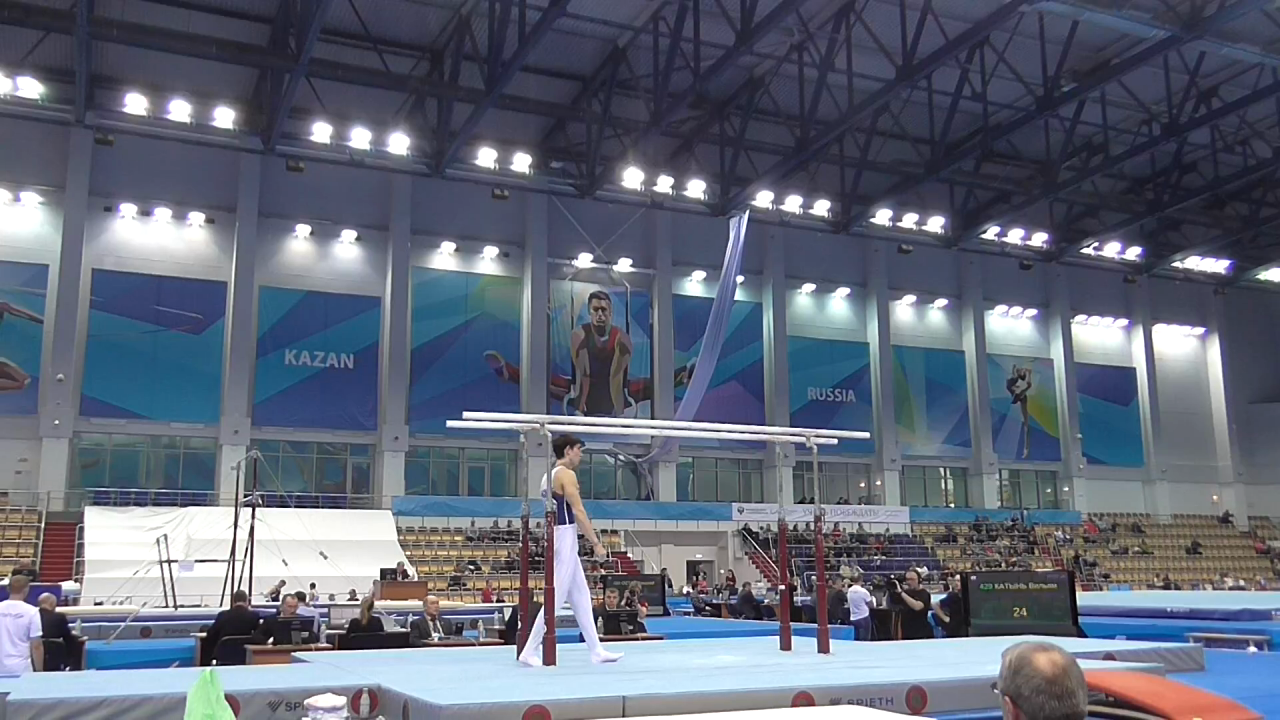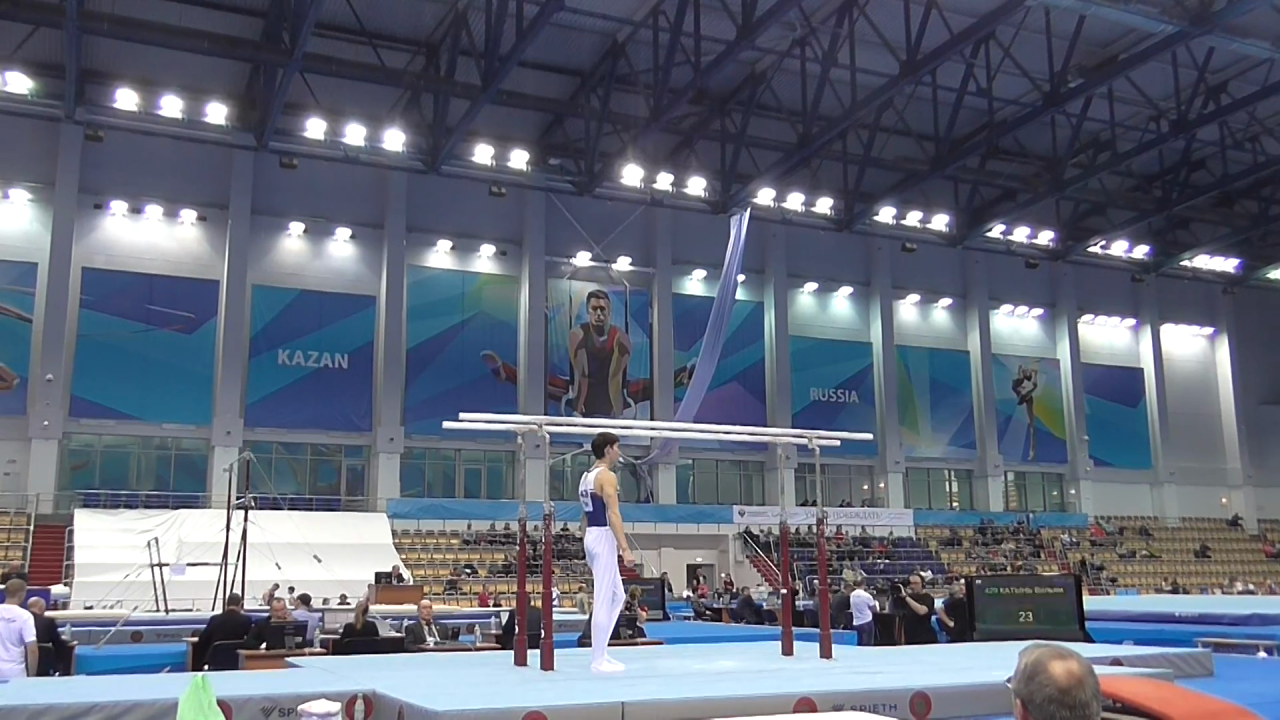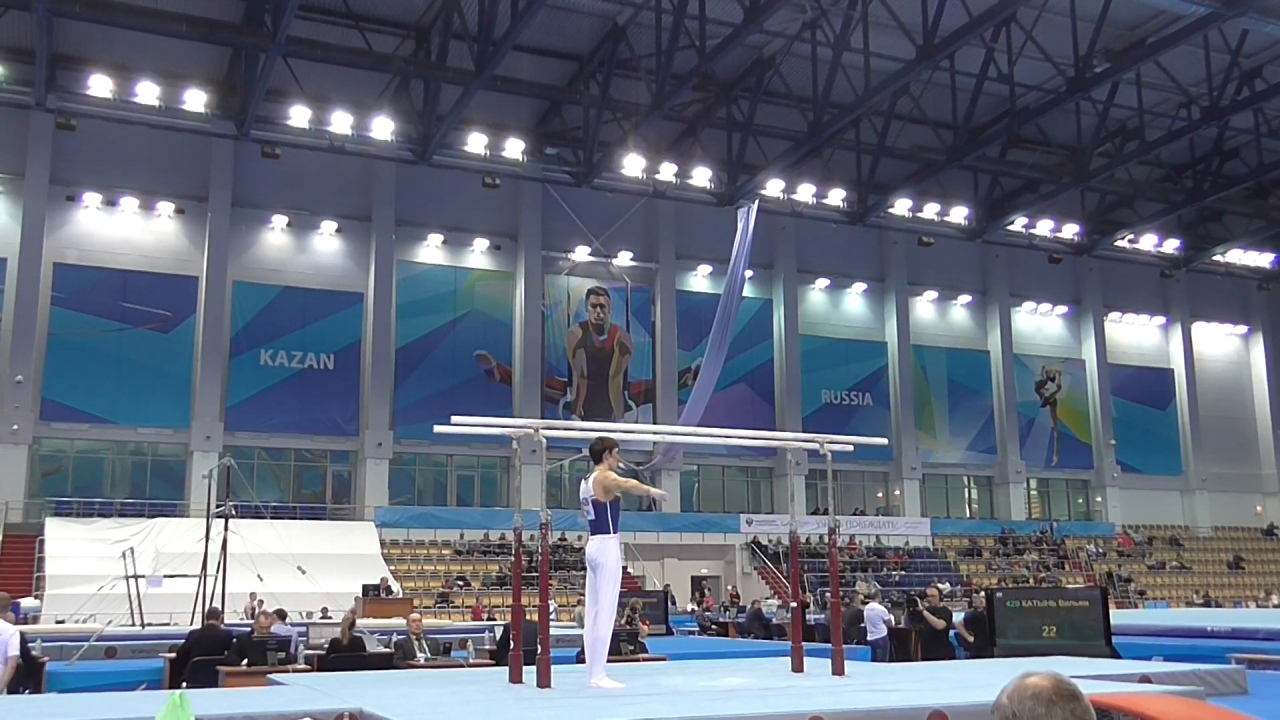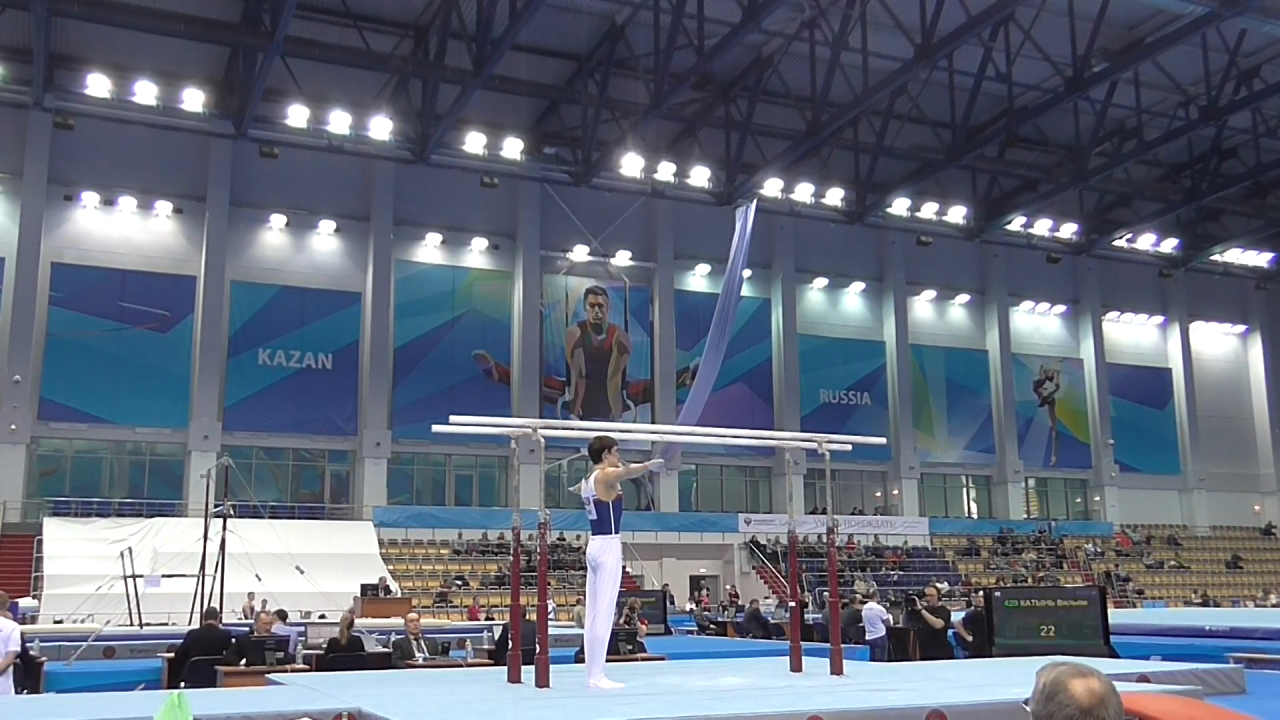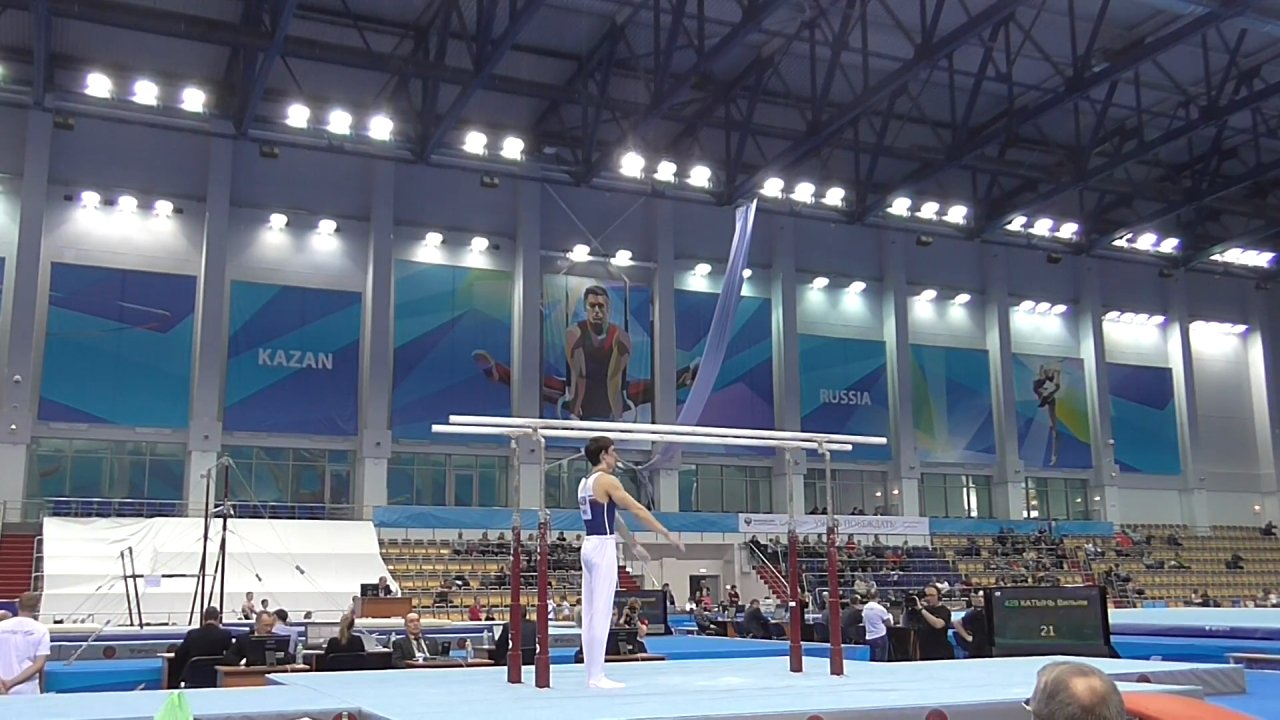
dt=1s
person 1, frame 1
left shoulder: (550, 475)
right shoulder: (566, 474)
right elbow: (578, 512)
right wrist: (596, 542)
left hip: (558, 536)
right hip: (564, 537)
left knee: (581, 597)
right knee: (556, 597)
left ankle: (597, 650)
right ankle: (530, 650)
person 1, frame 2
left shoulder: (586, 477)
right shoulder: (607, 476)
right elbow: (613, 514)
right wrist: (625, 548)
left hip: (590, 536)
right hip: (603, 537)
left knee: (616, 597)
right knee: (603, 601)
left ankle: (601, 652)
right ankle: (598, 660)
person 1, frame 3
left shoulder: (587, 481)
right shoulder: (604, 477)
right elbow: (627, 484)
right wrist: (650, 490)
left hip: (593, 545)
right hip: (607, 545)
left knee: (594, 612)
right knee: (606, 612)
left ankle: (594, 673)
right ankle: (598, 676)
person 1, frame 4
left shoulder: (589, 479)
right shoulder: (604, 475)
right elbow: (626, 470)
right wrist: (647, 465)
left hip: (595, 545)
right hip: (608, 545)
left knee: (594, 612)
right knee: (604, 613)
left ankle: (593, 673)
right ankle: (597, 676)
person 1, frame 5
left shoulder: (585, 482)
right shoulder: (606, 480)
right elbow: (637, 509)
left wrist: (634, 544)
right wrist: (666, 534)
left hip: (590, 546)
right hip: (604, 546)
left knee: (592, 614)
right knee: (601, 614)
left ankle: (593, 674)
right ankle: (596, 676)
